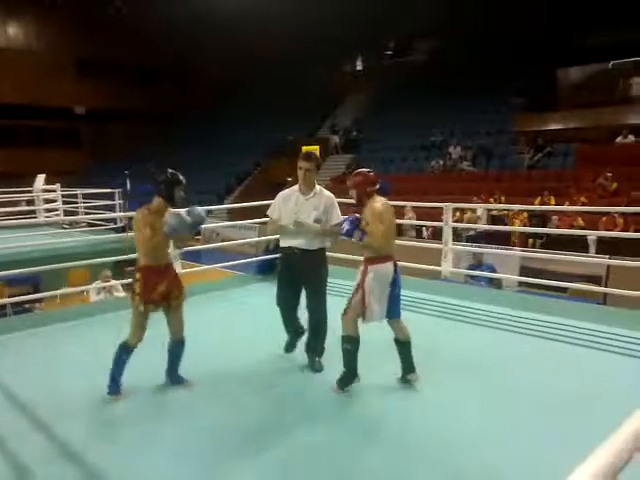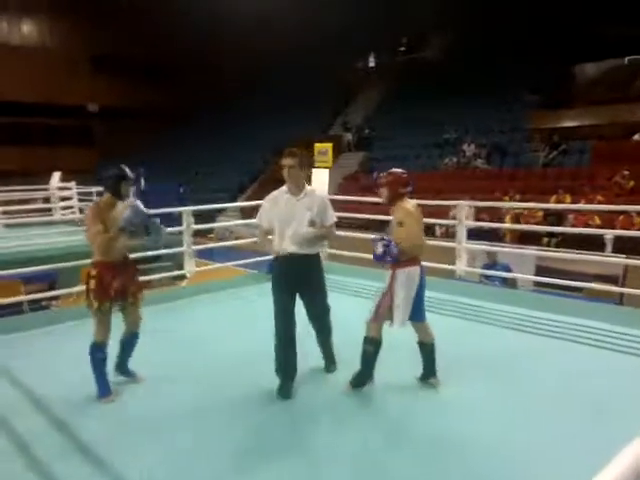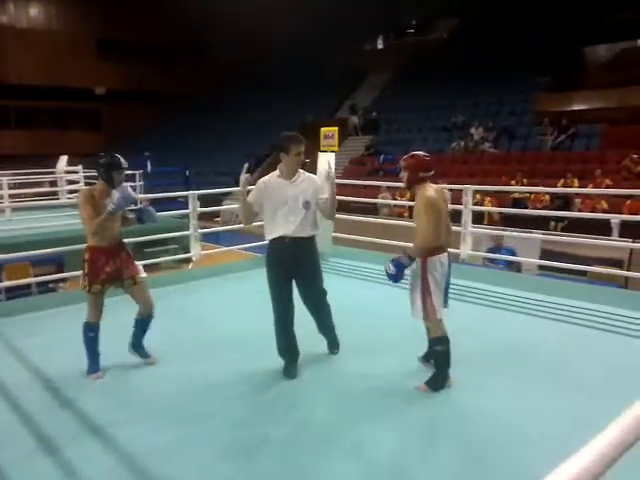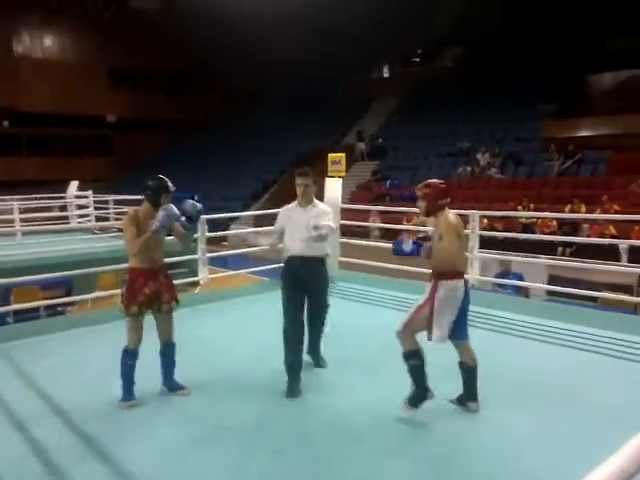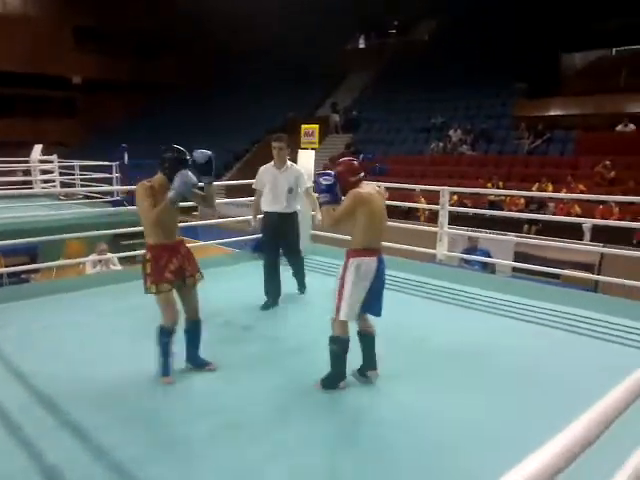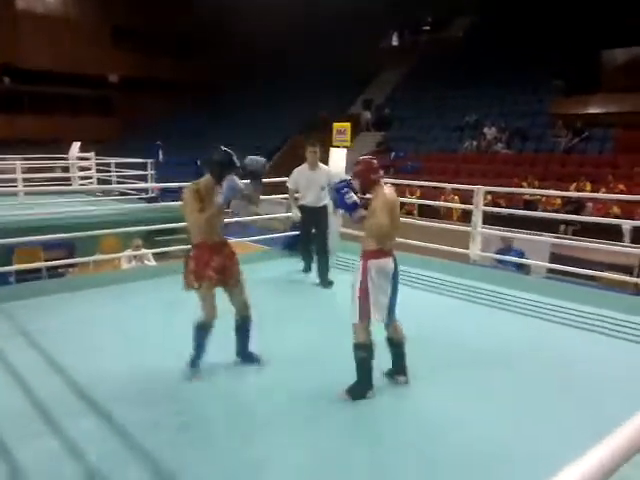
dt=0.7s
person 1, frame 1
left shoulder: (372, 208)
right shoulder: (384, 204)
left elbow: (378, 242)
left wrist: (354, 233)
right wrist: (360, 227)
left hip: (375, 269)
right hip: (389, 266)
left knee: (349, 317)
right knee: (395, 319)
left ankle: (350, 373)
right ankle: (409, 371)
person 1, frame 2
left shoulder: (405, 209)
right shoulder: (404, 208)
left elbow: (418, 243)
left wrist: (392, 250)
right wrist: (389, 244)
left hip: (405, 271)
right hip: (413, 270)
left knee: (375, 321)
right knee: (419, 322)
left ankle: (365, 374)
right ankle: (430, 374)
person 1, frame 3
left shoulder: (424, 196)
right shoulder: (436, 191)
left elbow: (427, 236)
right elbow: (446, 227)
left wrist: (406, 258)
left hip: (430, 260)
right hip: (440, 256)
left knee: (431, 318)
right knee: (433, 313)
left ankle: (442, 374)
right ankle: (433, 354)
person 1, frame 4
left shoulder: (446, 221)
right shoulder: (446, 218)
left elbow: (451, 258)
left wrist: (425, 250)
left hip: (445, 286)
right hip: (457, 284)
left knee: (406, 333)
right knee: (461, 343)
left ankle: (421, 388)
right ankle: (470, 397)
person 1, frame 5
left shoulder: (357, 195)
right shoulder: (376, 191)
left elbow: (330, 221)
left wrist: (325, 195)
right wrist: (334, 196)
left hip: (359, 261)
right hip: (376, 259)
left knee: (340, 319)
right knee: (360, 315)
left ankle: (337, 376)
right ankle: (369, 368)
person 1, frame 6
left shoulder: (383, 197)
right shoulder: (386, 193)
left elbow: (379, 230)
right elbow: (372, 221)
left wrist: (353, 209)
right wrist: (356, 205)
left hip: (374, 263)
right hip: (386, 260)
left knee: (361, 324)
right knee: (388, 318)
left ankle: (364, 383)
right ankle: (399, 370)
person 2, frame 1
left shoulder: (170, 213)
right shoulder: (144, 215)
left elbow: (180, 240)
right elbow: (147, 249)
left wrist: (192, 226)
right wrist: (167, 231)
left hip: (168, 274)
right hip: (148, 276)
left knee: (178, 333)
right knee: (136, 337)
left ankle: (172, 374)
right ankle: (114, 382)
person 2, frame 2
left shoulder: (125, 206)
right shoulder: (94, 211)
right elbow: (101, 244)
left wrist: (144, 228)
right wrist: (123, 224)
left hip: (125, 268)
right hip: (103, 273)
left knee: (134, 326)
right knee: (102, 333)
left ankle: (121, 365)
right ankle: (102, 385)
person 2, frame 3
left shoulder: (118, 194)
right shoulder: (86, 196)
right elbow: (92, 229)
left wrist: (139, 217)
right wrist: (112, 208)
left hip: (120, 253)
right hip: (97, 257)
left knee: (147, 305)
right knee: (95, 315)
left ankle: (137, 345)
right ankle: (93, 363)
person 2, frame 4
left shoulder: (165, 215)
right shoulder: (132, 217)
left elbow: (186, 240)
right elbow: (135, 249)
left wrist: (191, 221)
right wrist: (157, 226)
left hip: (161, 277)
right hip: (138, 279)
left knee: (167, 337)
right knee: (134, 341)
left ankle: (169, 381)
right ankle: (128, 392)
person 2, frame 5
left shoulder: (177, 187)
right shoulder: (144, 189)
left elbow: (210, 204)
right elbow: (151, 220)
left wrist: (207, 178)
right wrist: (174, 195)
left hip: (180, 251)
right hip: (158, 256)
left knee: (193, 313)
right knee: (171, 318)
left ankle: (193, 357)
right ankle: (165, 365)
person 2, frame 6
left shoulder: (223, 187)
right shoulder: (192, 192)
left elbow: (251, 199)
right elbow: (200, 226)
left wrist: (255, 180)
right wrist: (221, 201)
left hip: (223, 250)
right hip: (203, 254)
left knee: (243, 305)
right knee: (210, 314)
left ankle: (243, 351)
right ankle: (195, 358)
person 3, frame 1
left shoulder: (327, 198)
right shoulder: (284, 196)
left elbow: (336, 229)
right elbow: (271, 228)
left wrist: (315, 229)
right wrist: (286, 226)
left hip: (315, 256)
right hip: (289, 255)
left knee: (317, 307)
right knee: (284, 303)
left ankle: (314, 353)
right ankle: (294, 332)
person 3, frame 2
left shoulder: (319, 198)
right shoulder: (273, 199)
left elbow: (331, 231)
right elbow: (263, 234)
left wrist: (312, 233)
right wrist: (273, 245)
left hip: (310, 262)
right hip: (283, 263)
left knee: (319, 313)
right knee: (283, 322)
left ankle: (328, 354)
right ankle: (286, 377)
person 3, frame 3
left shoulder: (312, 182)
right shoulder: (265, 184)
left elbow: (330, 214)
right elbow: (247, 219)
left wrist: (332, 190)
right wrist: (243, 191)
left hip: (305, 247)
right hip: (278, 249)
left knee: (316, 299)
right knee: (281, 307)
left ankle: (331, 337)
right ankle: (290, 358)
person 3, frame 4
left shoulder: (323, 209)
right shoulder: (286, 212)
left elbow: (327, 231)
right elbow: (278, 236)
left wrist: (316, 235)
right wrist: (274, 244)
left hip: (316, 265)
right hip: (293, 266)
left knee: (317, 314)
right knee: (292, 321)
left ankle: (315, 350)
right ankle: (293, 376)
person 3, frame 5
left shoulder: (296, 171)
right shoulder: (264, 171)
left elbow: (308, 193)
right elbow: (258, 196)
left wrist: (317, 211)
right wrist: (254, 217)
left hip: (289, 218)
right hip: (270, 218)
left knee: (294, 255)
right knee: (270, 260)
left ankle: (301, 282)
right ankle: (272, 296)
person 3, frame 6
left shoulder: (326, 171)
right shoulder: (298, 172)
right elbow: (291, 193)
right wrist: (294, 208)
left hip: (321, 209)
right hip: (304, 210)
left knee: (322, 243)
right knee: (304, 240)
left ankle: (324, 276)
right ankle: (307, 262)
